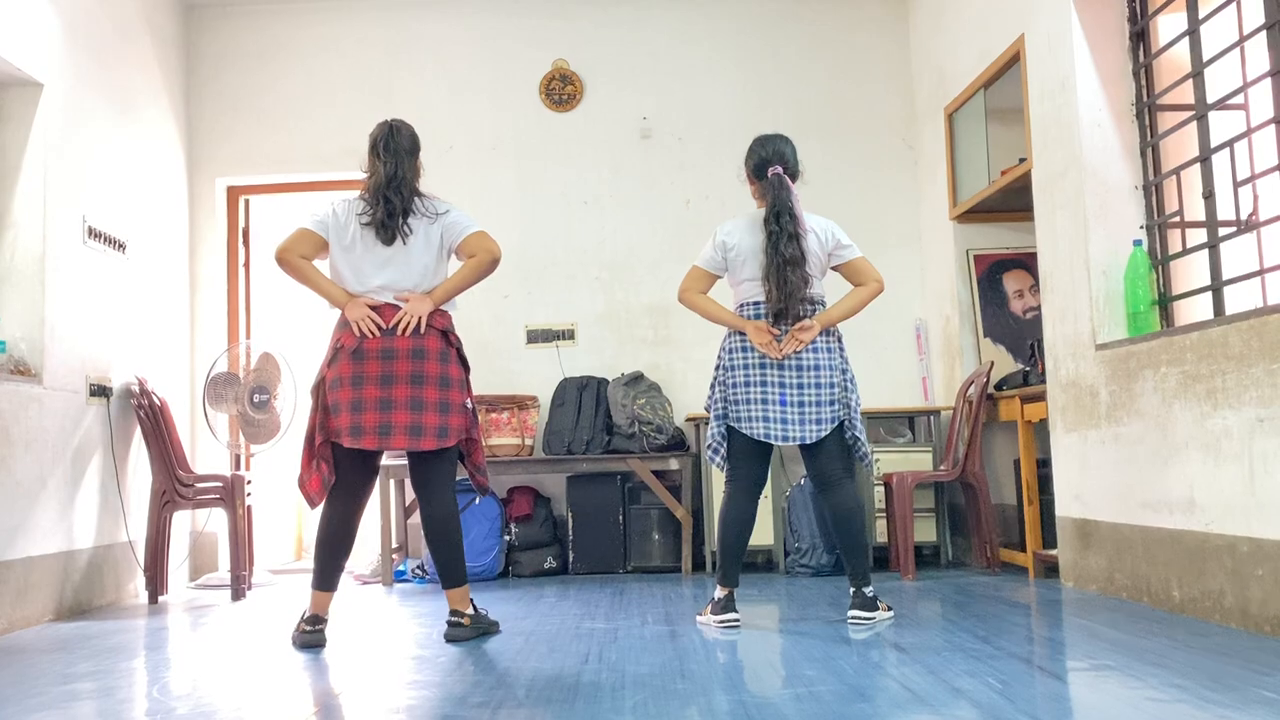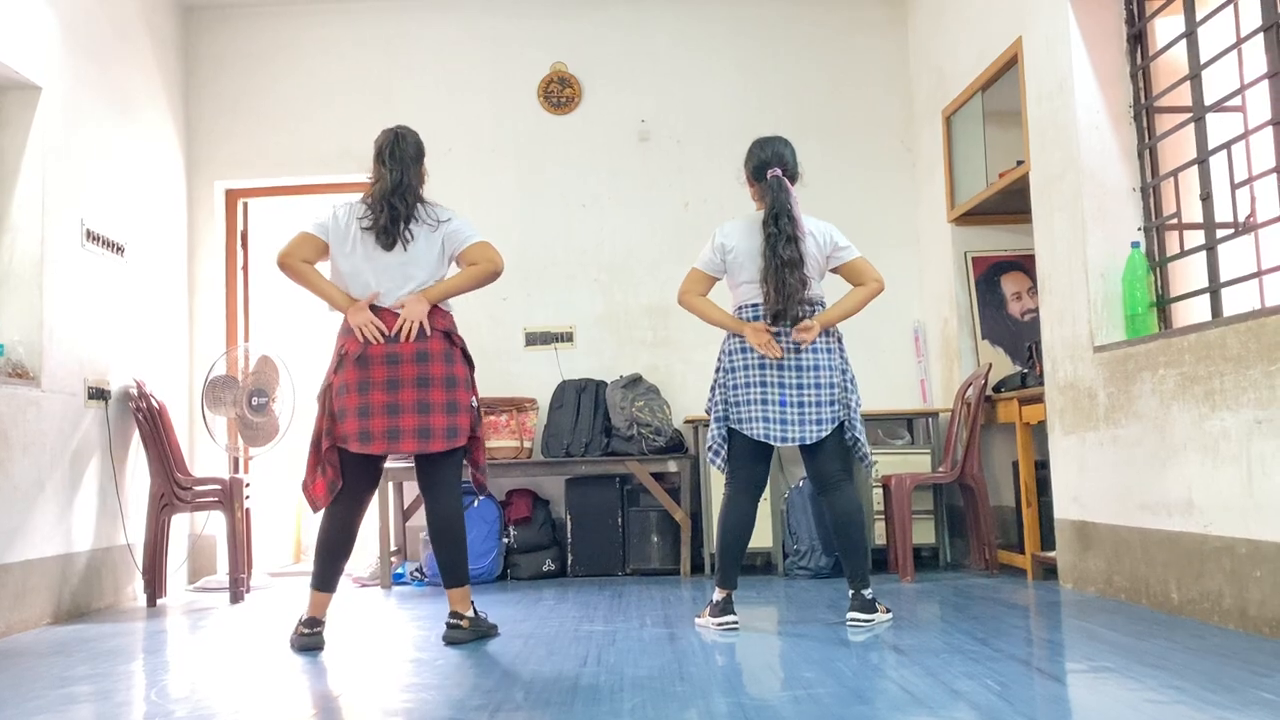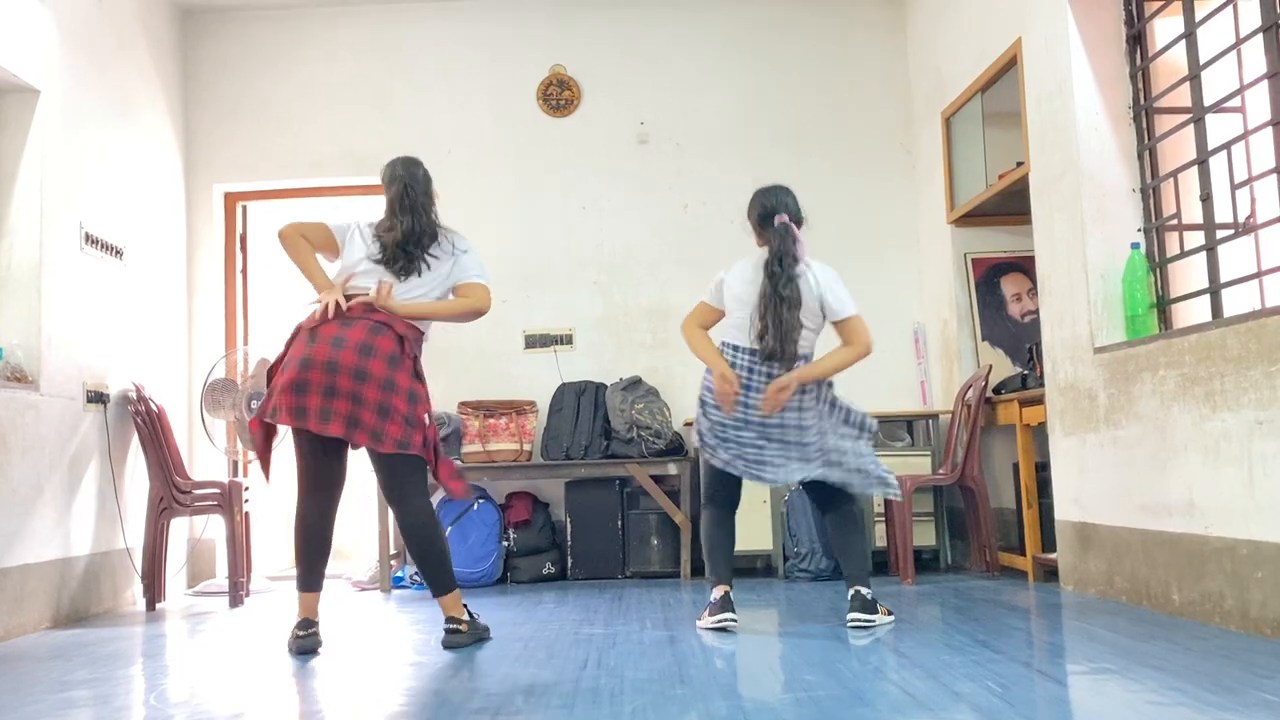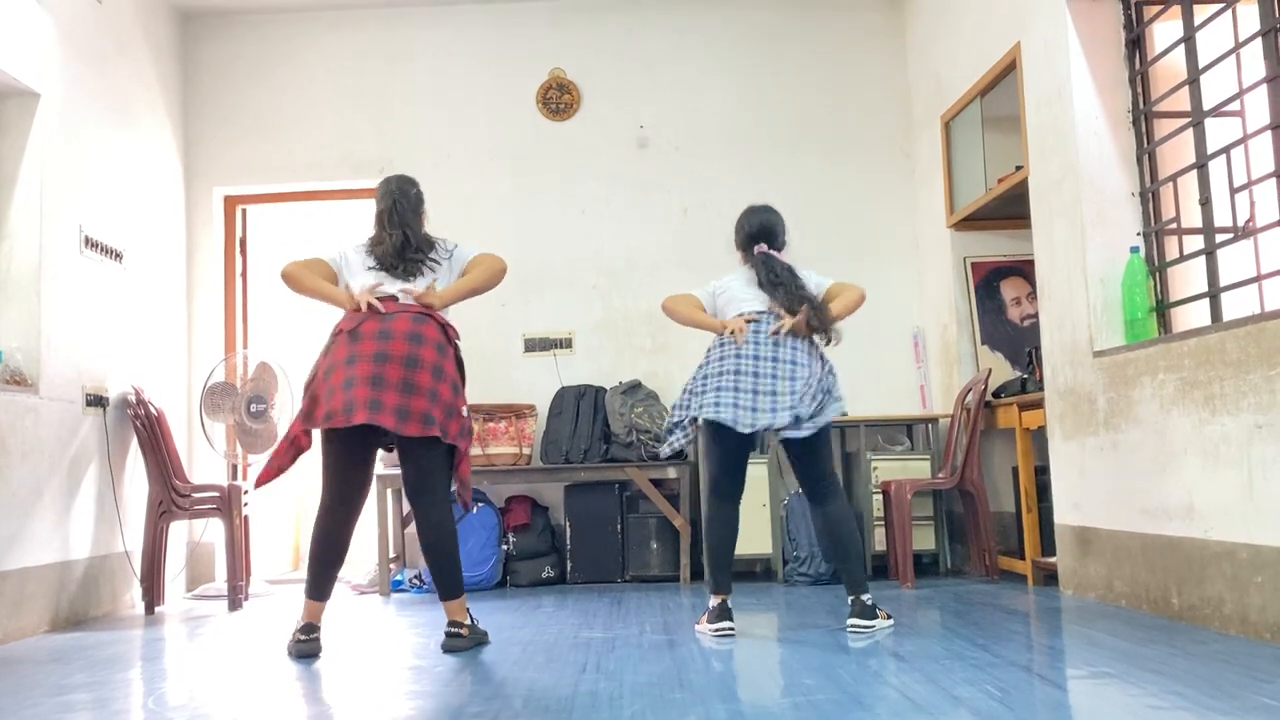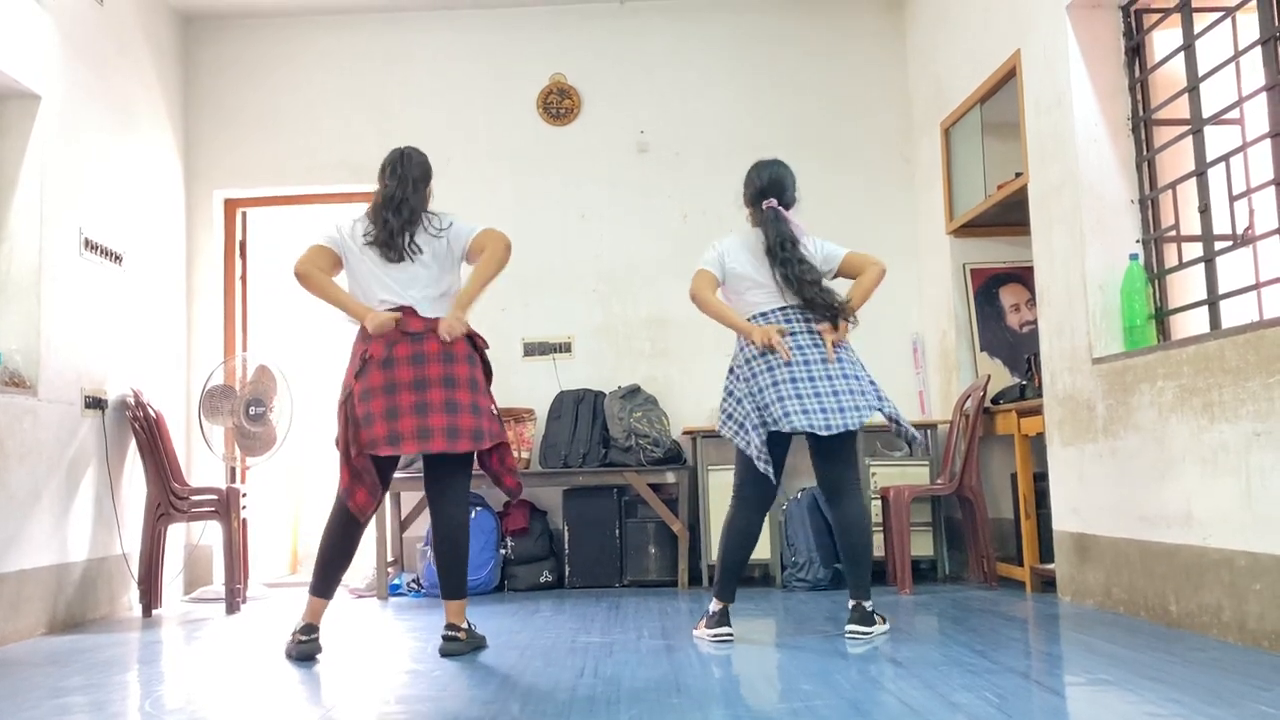
dt=0.4s
person 1, frame 1
left shoulder: (341, 215)
right shoulder: (440, 215)
left elbow: (287, 254)
right elbow: (488, 253)
left wrist: (343, 300)
right wrist: (433, 299)
left hip: (359, 355)
right hip: (425, 354)
left knee: (345, 490)
right knee: (436, 489)
left ankle: (315, 616)
right ankle: (461, 611)
person 1, frame 2
left shoulder: (344, 217)
right shoulder: (443, 221)
left elbow: (289, 258)
right elbow: (491, 264)
left wrist: (346, 303)
right wrist: (427, 296)
left hip: (363, 358)
right hip: (429, 357)
left knee: (348, 492)
right knee: (441, 491)
left ankle: (312, 619)
right ankle: (461, 614)
person 1, frame 3
left shoulder: (360, 234)
right shoulder: (455, 250)
left elbow: (291, 233)
right elbow: (477, 304)
left wrist: (325, 286)
right wrist: (403, 308)
left hip: (318, 351)
right hip: (384, 358)
left knee: (316, 493)
right knee: (409, 496)
left ankle: (306, 621)
right ankle: (458, 617)
person 1, frame 4
left shoulder: (352, 257)
right shoulder: (444, 253)
left elbow: (292, 271)
right elbow: (495, 266)
left wrist: (346, 299)
right wrist: (440, 299)
left hip: (355, 350)
right hip: (421, 349)
left knee: (340, 498)
right knee: (430, 496)
left ankle: (308, 626)
right ankle: (458, 621)
person 1, frame 5
left shoulder: (350, 233)
right shoulder: (446, 229)
left elbow: (306, 267)
right elbow: (499, 245)
left wrist: (361, 311)
right wrist: (460, 306)
left hip: (380, 362)
right hip: (442, 358)
left knee: (357, 497)
right knee: (448, 497)
left ankle: (308, 625)
right ankle: (456, 625)
person 2, frame 1
left shoulder: (731, 233)
right shoulder: (822, 230)
left elbow: (689, 293)
right elbow: (872, 283)
left wrist: (746, 326)
right wrist: (818, 324)
left hip: (750, 362)
right hip: (815, 360)
left knee: (743, 484)
right knee: (836, 479)
left ankle: (724, 596)
right ankle: (863, 593)
person 2, frame 2
left shoulder: (729, 234)
right shoulder: (819, 232)
left elbow: (689, 295)
right elbow: (872, 283)
left wrist: (744, 329)
right wrist: (821, 323)
left hip: (750, 364)
right hip: (813, 360)
left knee: (742, 487)
right knee: (836, 483)
left ankle: (722, 600)
right ankle: (862, 597)
person 2, frame 3
left shoulder: (736, 274)
right shoulder: (820, 277)
left elbow: (692, 328)
right elbow: (859, 346)
left wrist: (718, 368)
right wrist: (799, 378)
left hip: (731, 399)
right hip: (792, 403)
left knee: (718, 501)
right knee: (838, 497)
left ankle: (720, 598)
right ankle: (860, 596)
person 2, frame 4
left shoulder: (723, 285)
right shoulder: (802, 279)
left elbow: (672, 305)
right elbow: (854, 293)
left wrist: (721, 325)
right wrist: (815, 321)
left hip: (732, 368)
right hip: (796, 365)
left knee: (723, 495)
right knee: (825, 491)
left ankle: (719, 606)
right ankle: (861, 603)
person 2, frame 5
left shoulder: (726, 248)
right shoulder: (810, 245)
left elbow: (700, 293)
right elbow: (873, 270)
left wrist: (753, 332)
right wrist: (840, 320)
left hip: (767, 370)
right hip: (827, 361)
left knee: (751, 498)
right knee: (844, 490)
left ankle: (719, 611)
right ankle: (861, 607)
